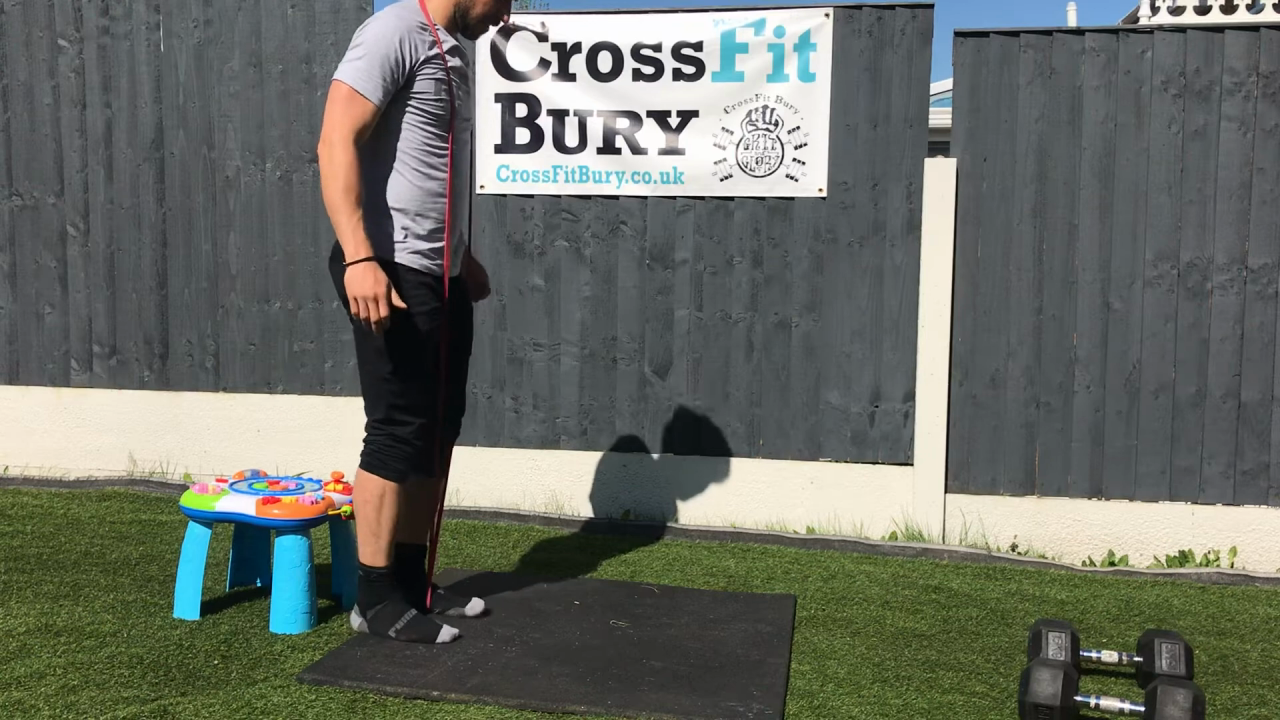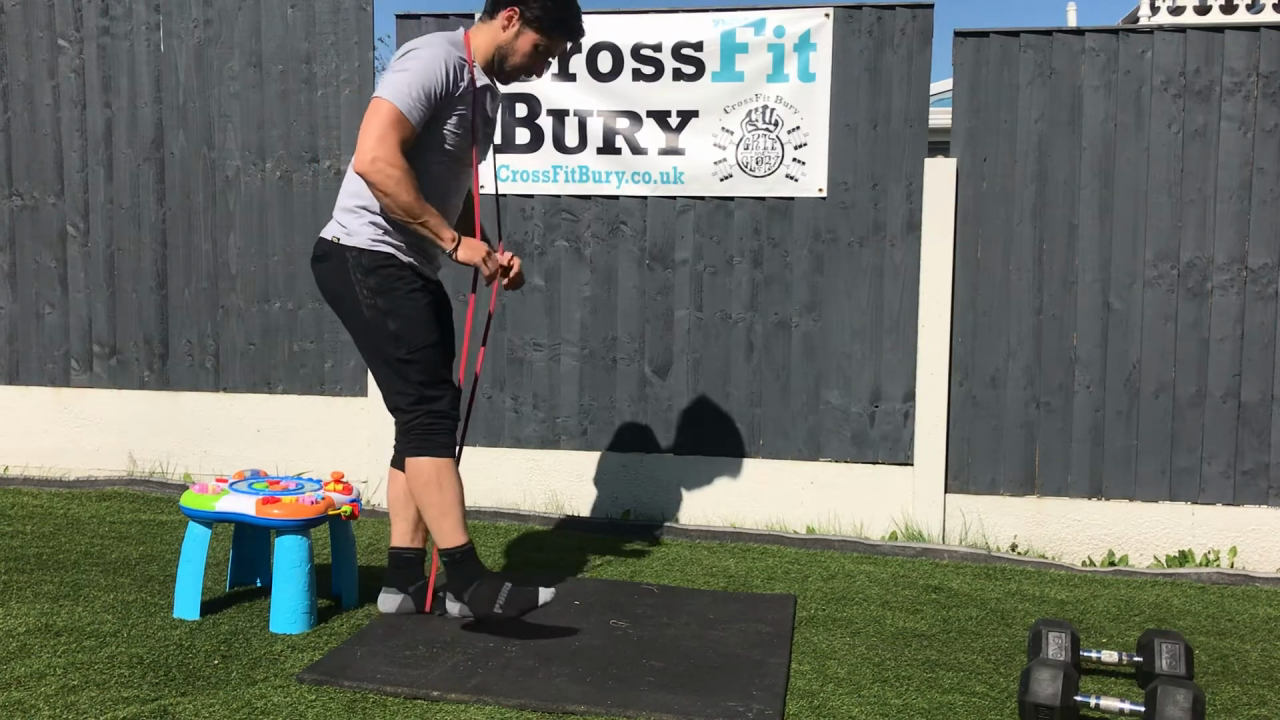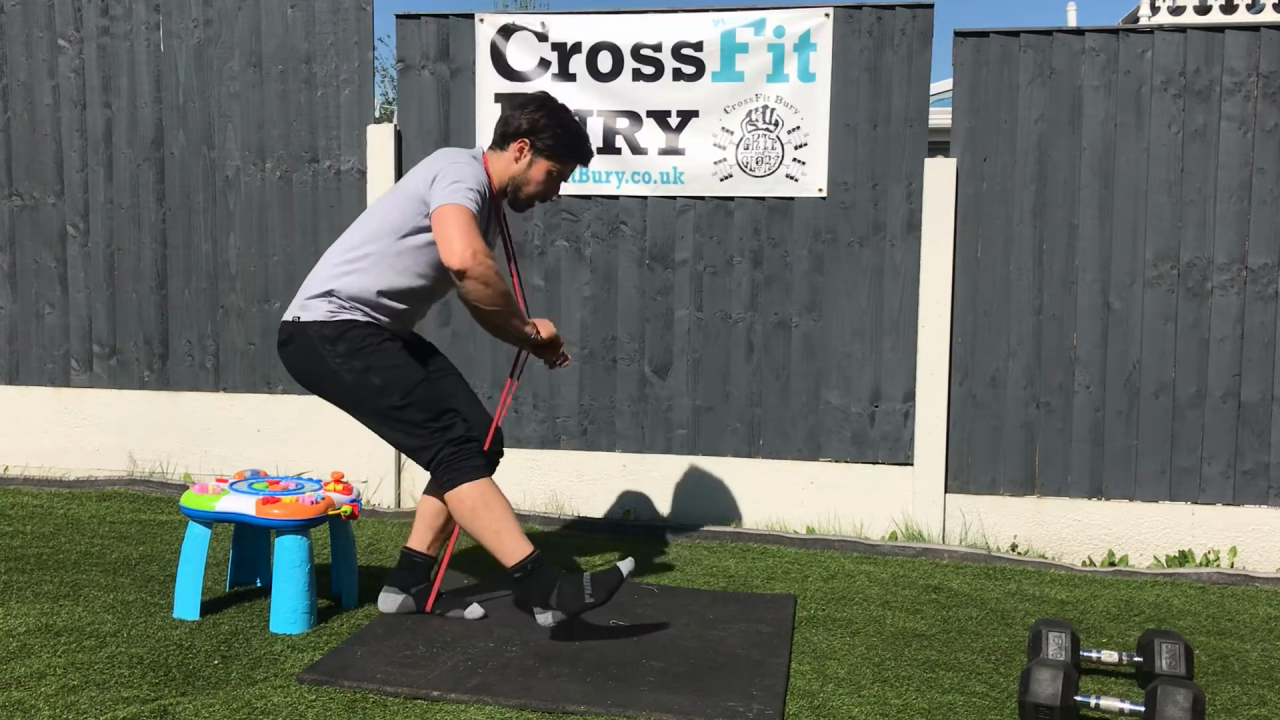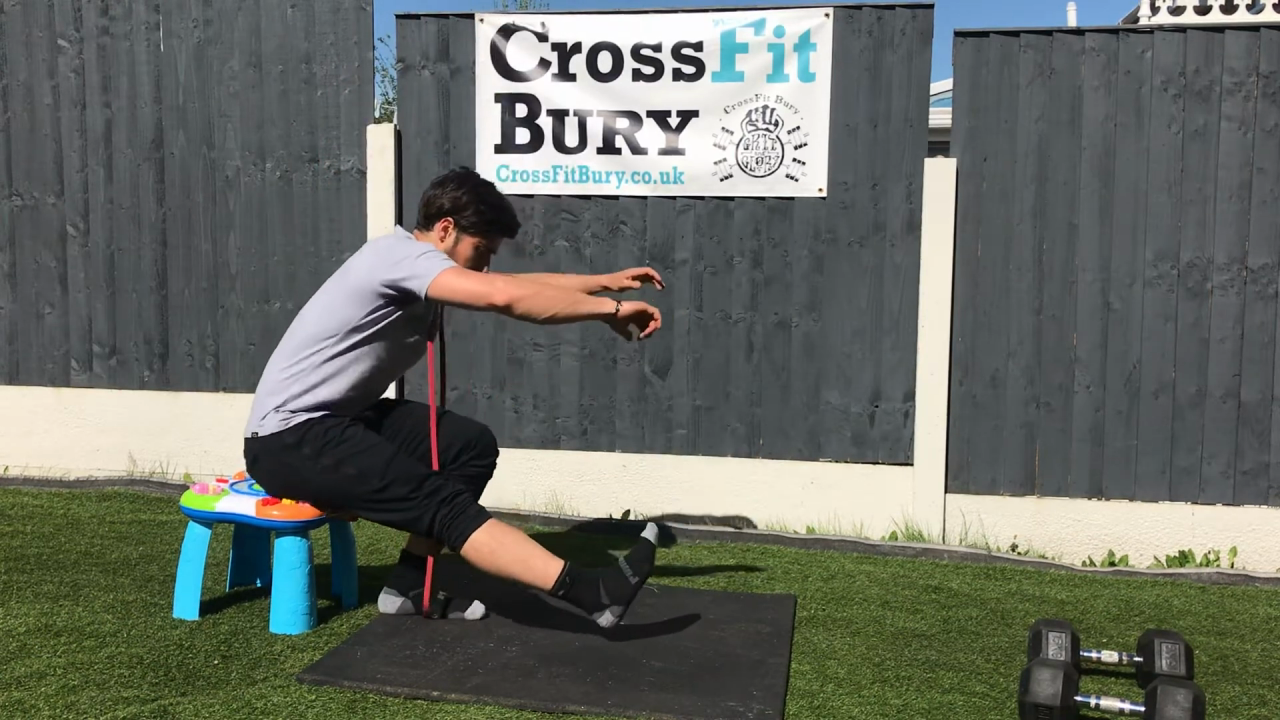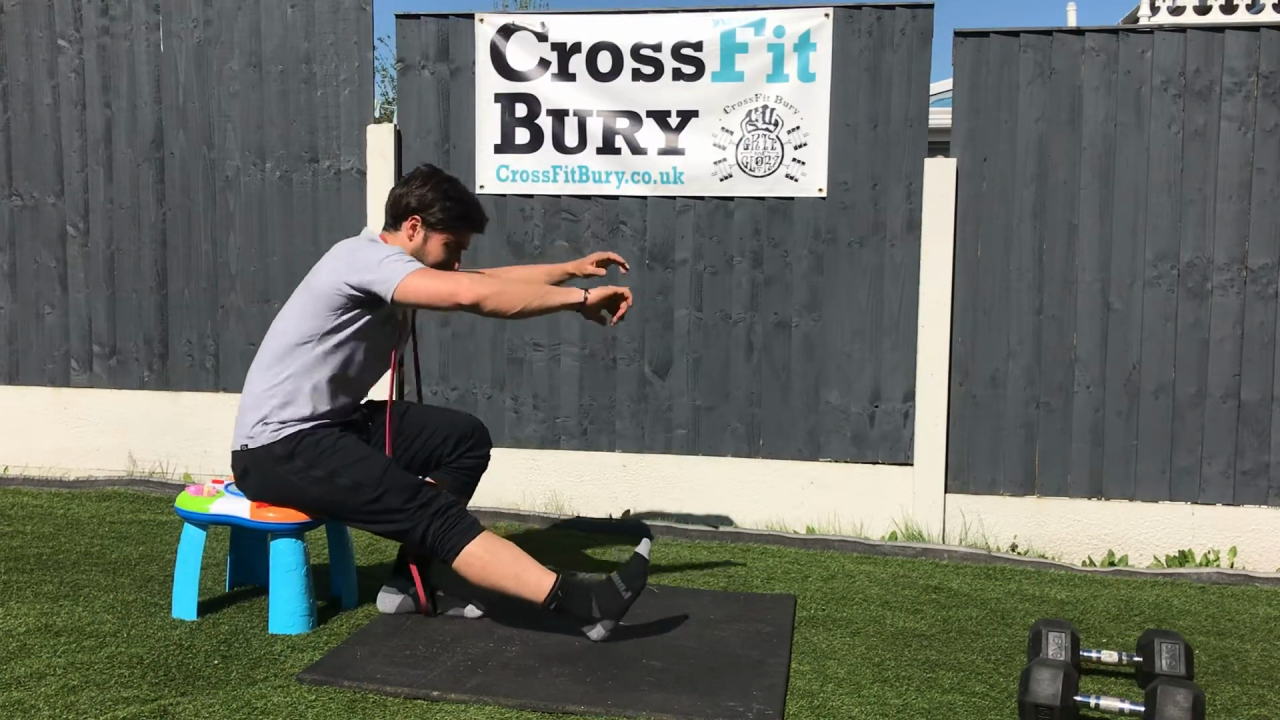
dt=1s
person 1, frame 1
left shoulder: (455, 52)
right elbow: (336, 144)
left wrist: (463, 255)
right wrist: (360, 258)
left hip: (440, 275)
right hip: (390, 273)
left knee: (439, 427)
right knee: (398, 430)
left ankle: (411, 579)
right ankle: (376, 597)
person 1, frame 2
left shoulder: (484, 92)
right shoulder: (435, 59)
right elbow: (374, 159)
left wrist: (486, 251)
right wrist: (455, 242)
left hip: (410, 268)
right hip: (365, 259)
left knee: (428, 417)
right knee: (430, 412)
left ankle: (405, 579)
right ankle: (467, 581)
person 1, frame 3
left shoulder: (487, 204)
right shoulder: (460, 171)
left elbow: (480, 296)
right elbow: (465, 262)
left wrist: (528, 336)
right wrist: (526, 329)
left hip: (376, 332)
right hip: (326, 331)
left knee: (477, 439)
right knee: (454, 445)
left ankle: (410, 582)
right ankle: (544, 587)
person 1, frame 4
left shoulder: (417, 267)
right shoulder: (400, 253)
left elbow: (518, 285)
right elbow: (503, 298)
left wrist: (605, 281)
right wrist: (610, 308)
left hip: (339, 418)
right hip: (286, 441)
left knee: (472, 446)
right knee: (439, 500)
left ankle: (408, 587)
right ankle: (589, 590)
person 1, frame 5
left shoulder: (388, 268)
right shoulder: (365, 259)
left elbow: (483, 281)
right elbow: (472, 296)
left wrist: (570, 269)
right wrist: (580, 297)
left hip: (326, 425)
right hip: (274, 449)
left knee: (464, 438)
right knee: (429, 509)
left ankle: (406, 583)
right ankle: (580, 602)
